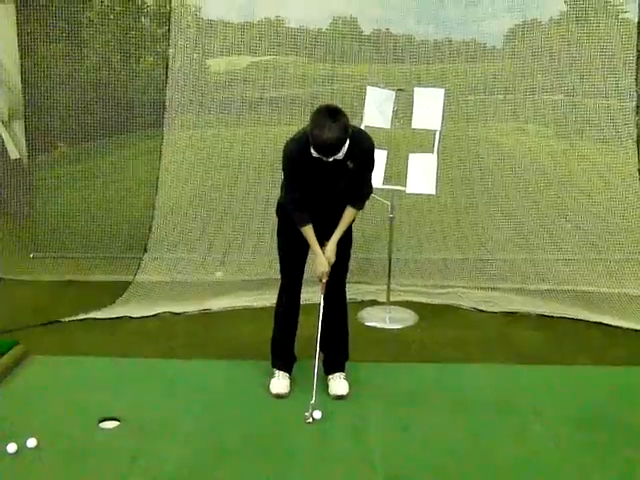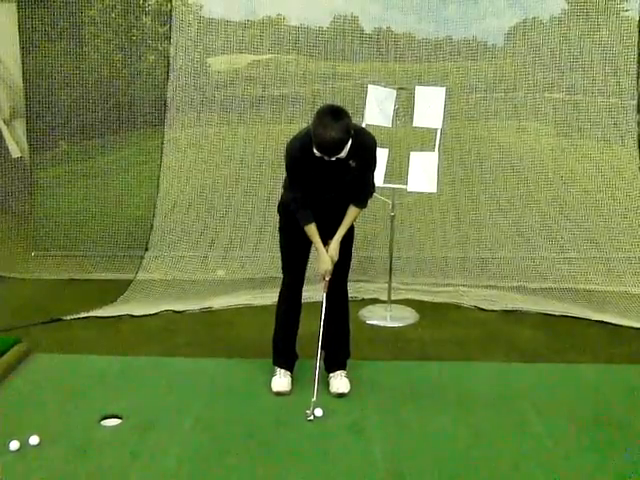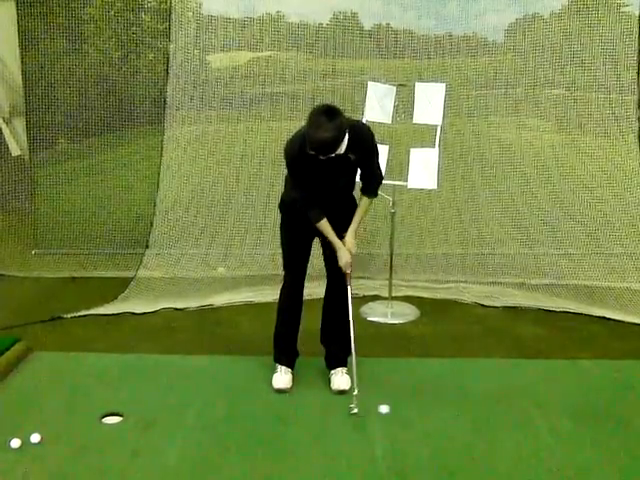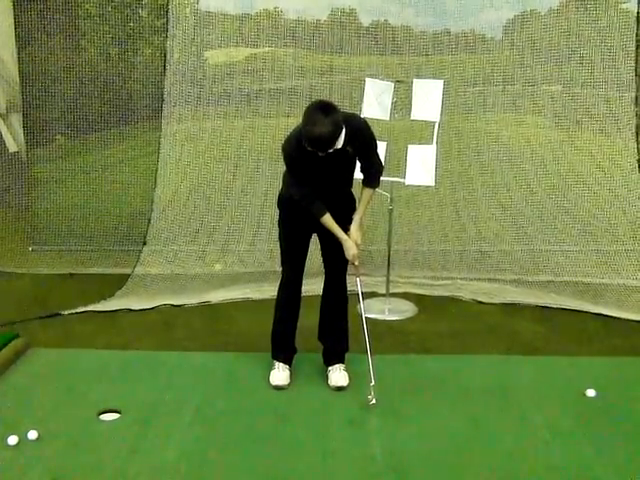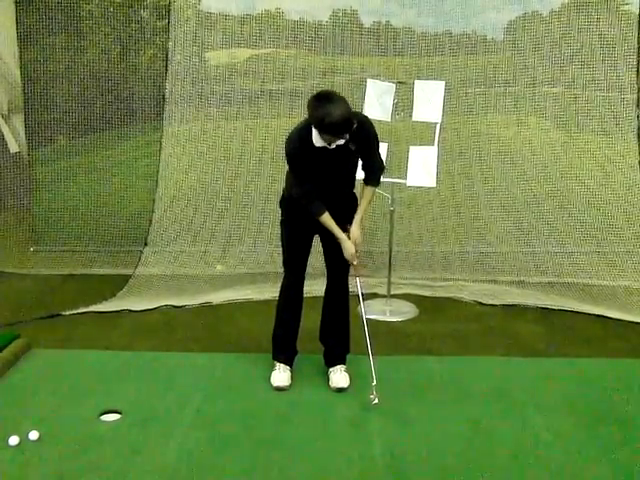
dt=1s
person 1, frame 1
left shoulder: (362, 145)
right shoulder: (295, 148)
left elbow: (359, 197)
right elbow: (297, 206)
left wrist: (334, 241)
right wrist: (317, 254)
left hip: (338, 217)
right hip: (295, 217)
left knee: (336, 289)
right knee: (290, 286)
left ankle: (336, 367)
right ankle: (281, 366)
person 1, frame 2
left shoulder: (365, 144)
right shoulder: (297, 147)
left elbow: (361, 196)
right elbow: (300, 204)
left wrist: (337, 240)
right wrist: (321, 252)
left hip: (340, 215)
right hip: (297, 214)
left knee: (338, 286)
right knee: (292, 283)
left ankle: (337, 365)
right ankle: (282, 364)
person 1, frame 3
left shoulder: (362, 136)
right shoulder: (296, 148)
left elbow: (371, 184)
right elbow: (307, 204)
left wrist: (352, 232)
right wrist: (337, 246)
left hip: (340, 209)
right hip: (298, 211)
left knee: (339, 281)
right knee: (294, 280)
left ankle: (338, 361)
right ankle: (284, 360)
person 1, frame 4
left shoulder: (358, 129)
right shoulder: (293, 146)
left elbow: (372, 173)
right elbow: (308, 200)
left wrist: (357, 221)
right wrist: (343, 239)
left hip: (339, 205)
right hip: (297, 207)
left knee: (336, 277)
right knee: (292, 277)
left ankle: (335, 358)
right ankle: (282, 358)
person 1, frame 5
left shoulder: (362, 127)
right shoulder: (297, 142)
left elbow: (373, 173)
right elbow: (308, 198)
left wrist: (356, 222)
right wrist: (341, 239)
left hip: (341, 207)
right hip: (300, 210)
left knee: (339, 280)
right knee: (293, 279)
left ankle: (336, 359)
right ankle: (282, 358)
